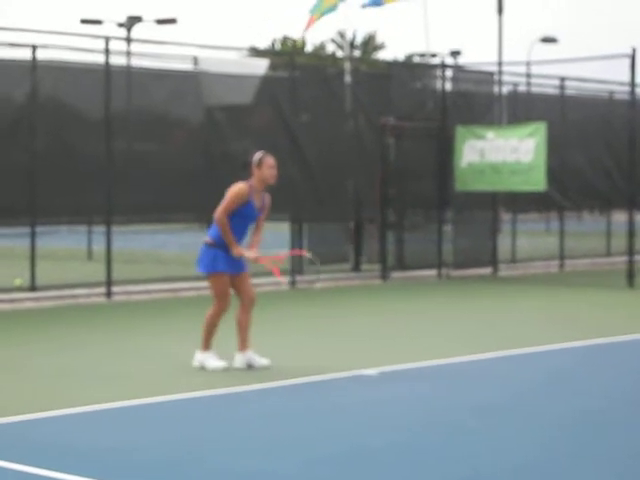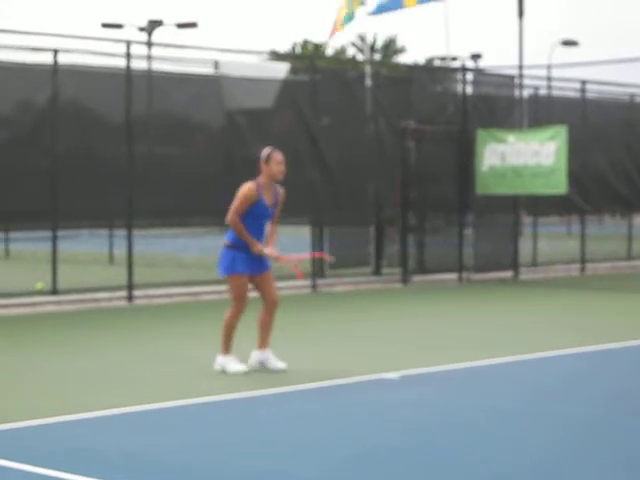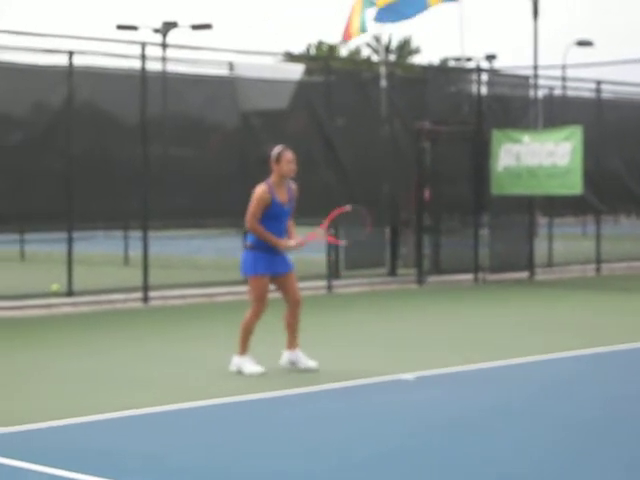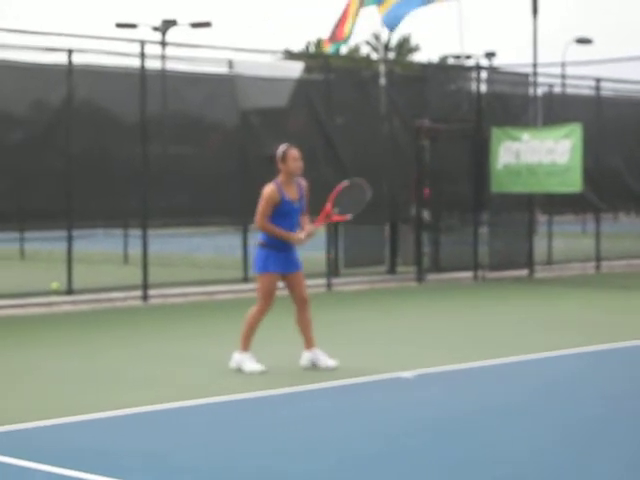
dt=0.2s
person 1, frame 1
left shoulder: (266, 199)
right shoulder: (241, 189)
left elbow: (258, 230)
right elbow: (219, 216)
left wrist: (251, 251)
right wrist: (234, 246)
left hip: (232, 253)
right hip: (216, 250)
left knee: (249, 299)
right knee: (221, 304)
left ankle: (244, 353)
right ankle: (204, 352)
person 1, frame 2
left shoulder: (279, 193)
right shoulder: (250, 189)
right elbow: (231, 218)
left wrist: (270, 246)
right wrist: (253, 243)
left hip: (256, 254)
right hip: (237, 252)
left knee: (272, 301)
right knee: (239, 305)
left ankle: (261, 353)
right ankle: (224, 356)
person 1, frame 3
left shoulder: (292, 188)
right shoulder: (263, 191)
right elbow: (251, 224)
left wrist: (293, 237)
right wrist: (277, 242)
left hip: (279, 255)
right hip: (258, 254)
left knee: (295, 301)
right knee: (258, 306)
left ankle: (292, 352)
right ankle: (241, 358)
person 1, frame 4
left shoulder: (302, 185)
right shoulder: (272, 190)
right elbow: (260, 223)
left wrist: (306, 228)
right wrist: (290, 236)
left hip: (289, 253)
right hip: (270, 252)
left knee: (302, 300)
right knee: (264, 304)
left ankle: (311, 352)
right ankle: (242, 354)
